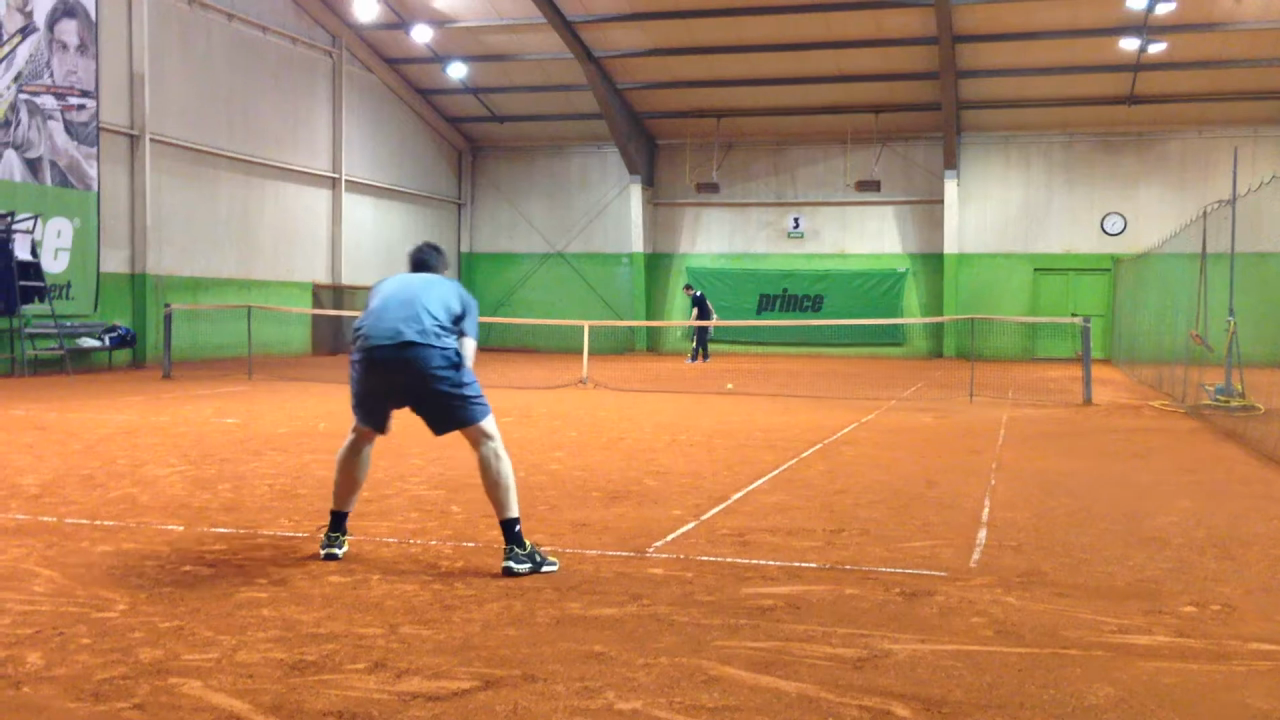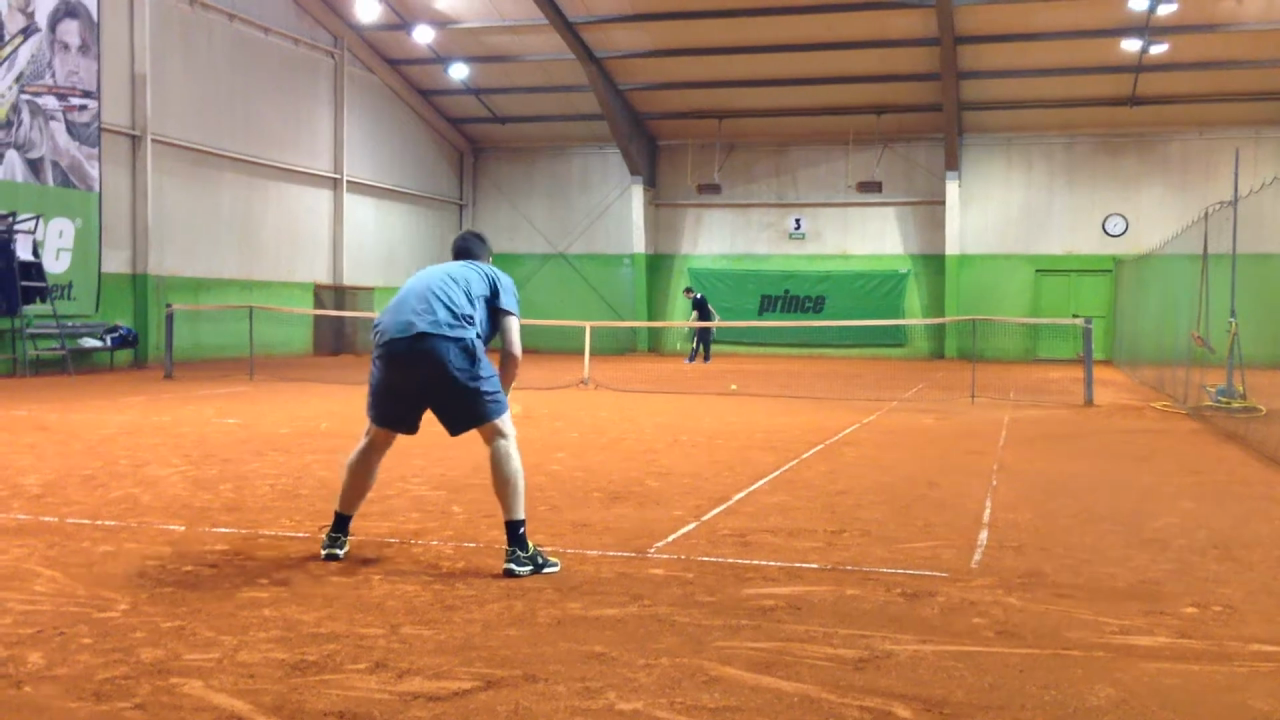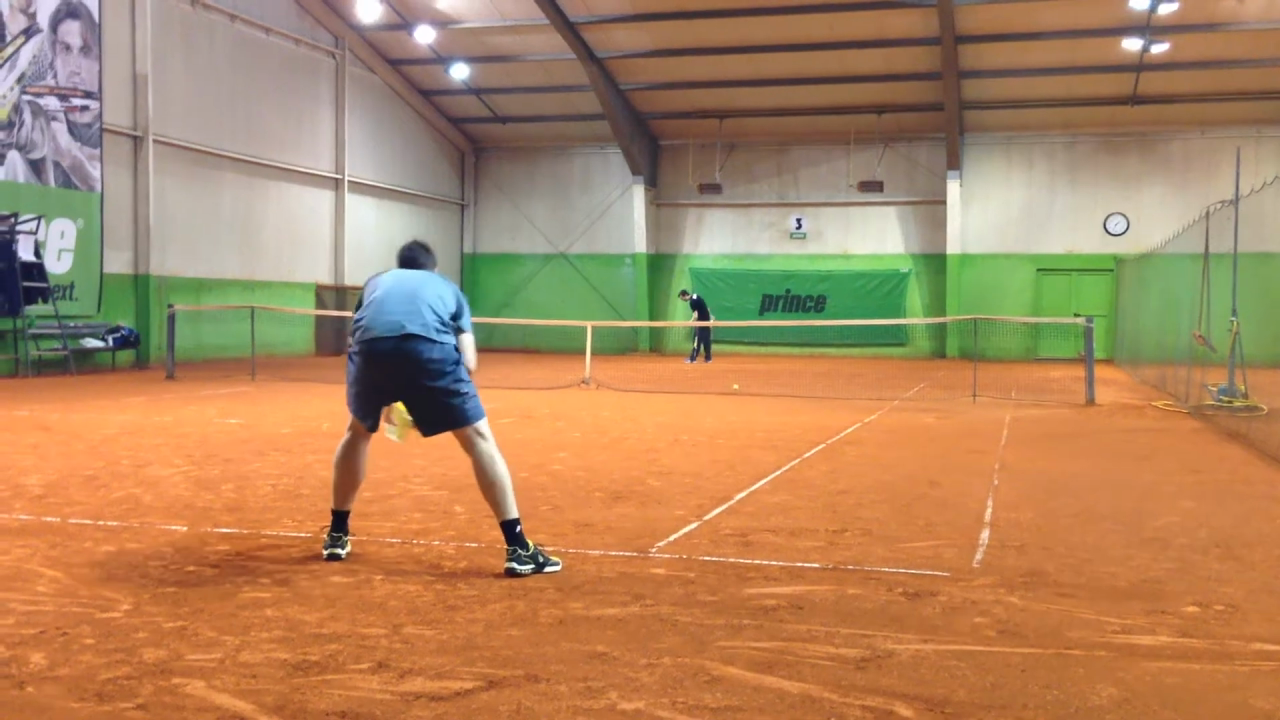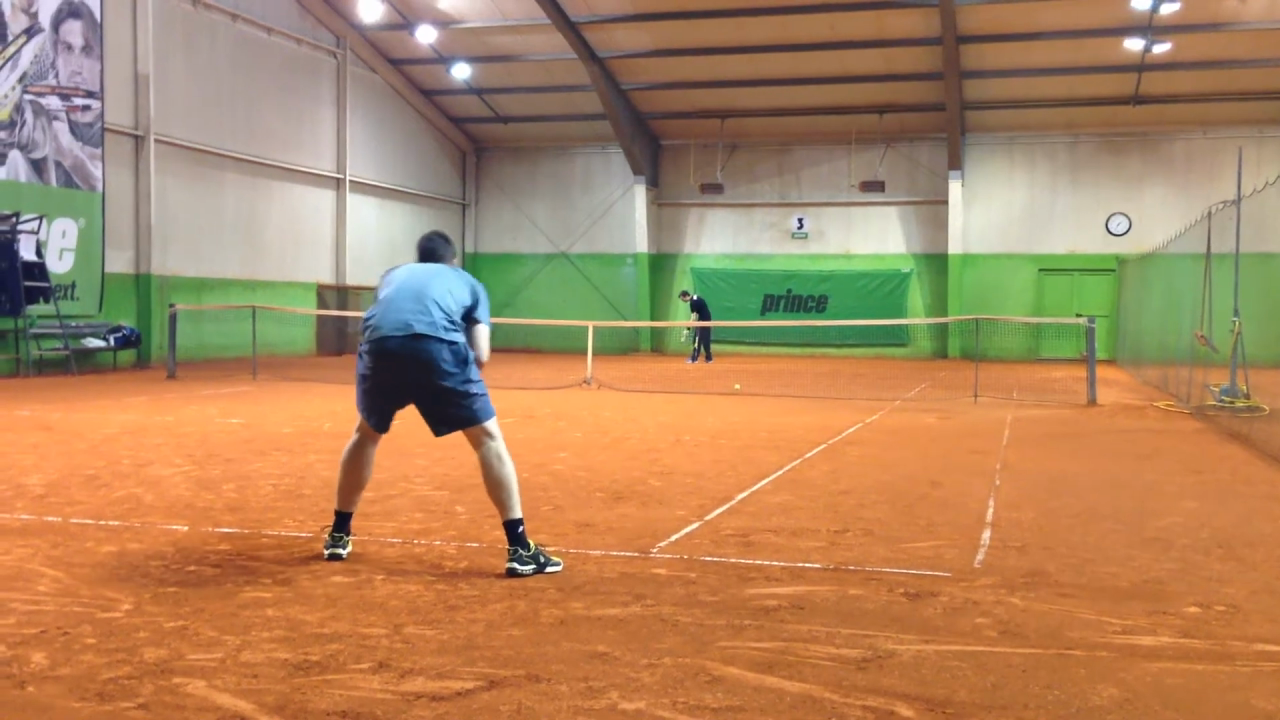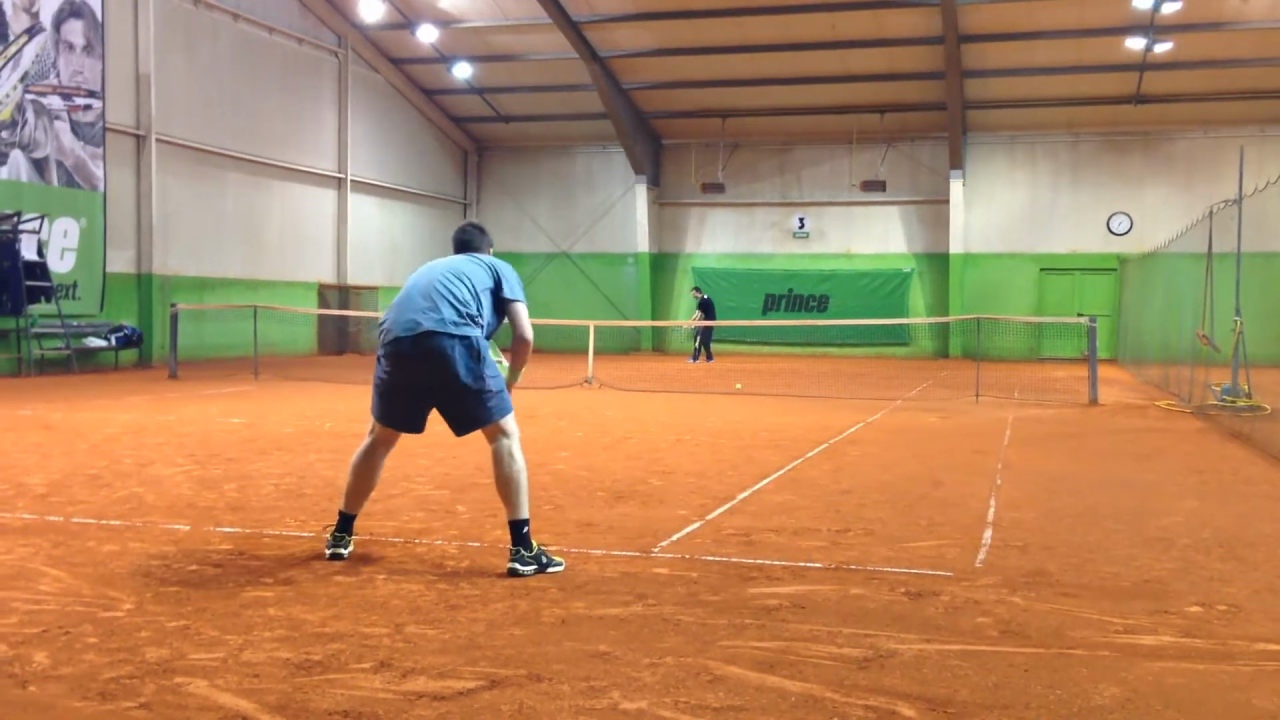
dt=0.4s
person 1, frame 1
left shoulder: (383, 286)
right shoulder: (460, 293)
right elbow: (464, 364)
left wrist: (388, 397)
right wrist: (431, 403)
left hip: (371, 350)
right hip: (430, 351)
left knee: (362, 435)
right knee: (487, 439)
left ankle: (335, 534)
right ankle: (516, 548)
person 1, frame 2
left shoulder: (426, 274)
right shoulder: (497, 278)
right elbow: (513, 351)
right wrist: (500, 393)
left hip: (391, 344)
right hip: (447, 343)
left knee: (376, 439)
right knee: (502, 436)
left ankle: (336, 535)
right ankle: (518, 550)
person 1, frame 3
left shoulder: (376, 281)
right shoulder: (448, 289)
left elbow: (354, 342)
right elbow: (468, 363)
left wrist: (381, 398)
right wrist: (446, 405)
left hip: (371, 344)
right hip: (429, 346)
left knee: (358, 432)
right knee: (479, 439)
left ankle: (337, 534)
right ankle: (518, 549)
person 1, frame 4
left shoulder: (393, 274)
right shoulder: (468, 282)
left elbow: (367, 336)
right elbow: (480, 355)
left wrist: (395, 393)
right wrist: (439, 393)
left hip: (381, 343)
right hip: (438, 344)
left knee: (366, 434)
right knee: (488, 438)
left ankle: (338, 534)
right ankle: (520, 549)
person 1, frame 5
left shoulder: (428, 269)
right shoulder: (499, 268)
right elbow: (524, 336)
right wrist: (509, 382)
left hip: (396, 342)
right hip: (452, 340)
left knee: (380, 437)
right knee: (504, 435)
left ankle: (341, 534)
right ankle: (522, 549)
